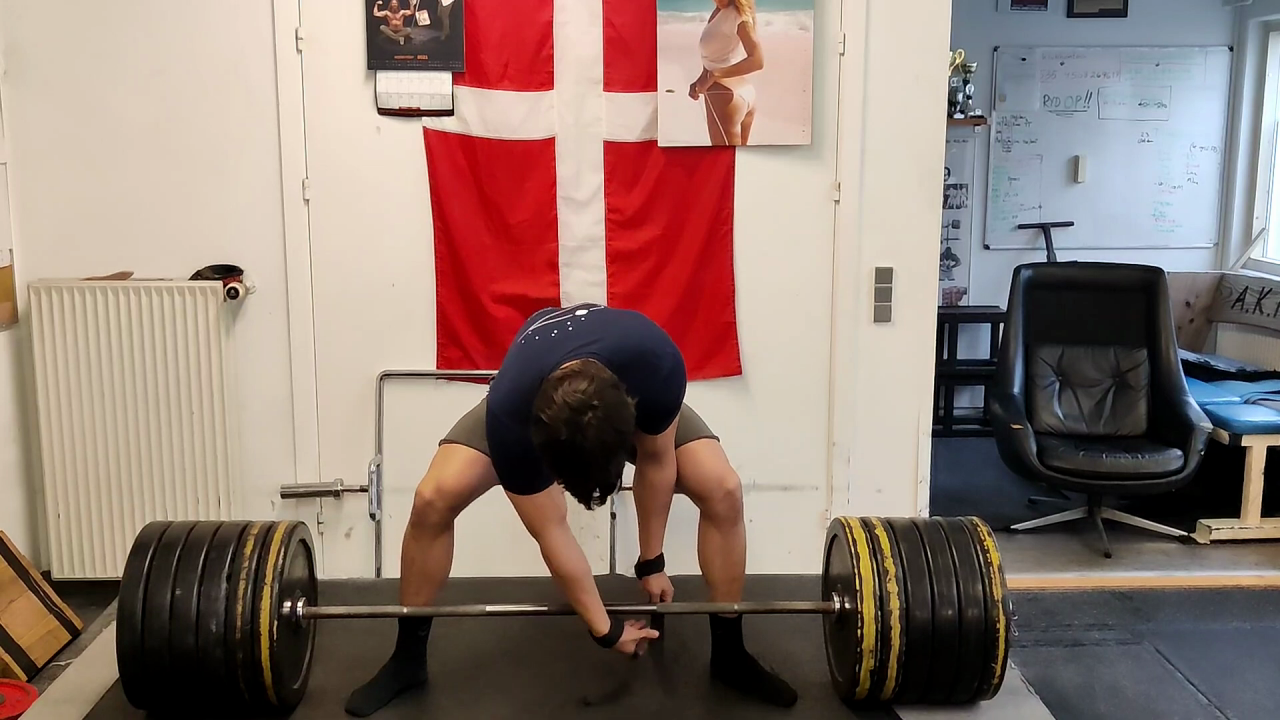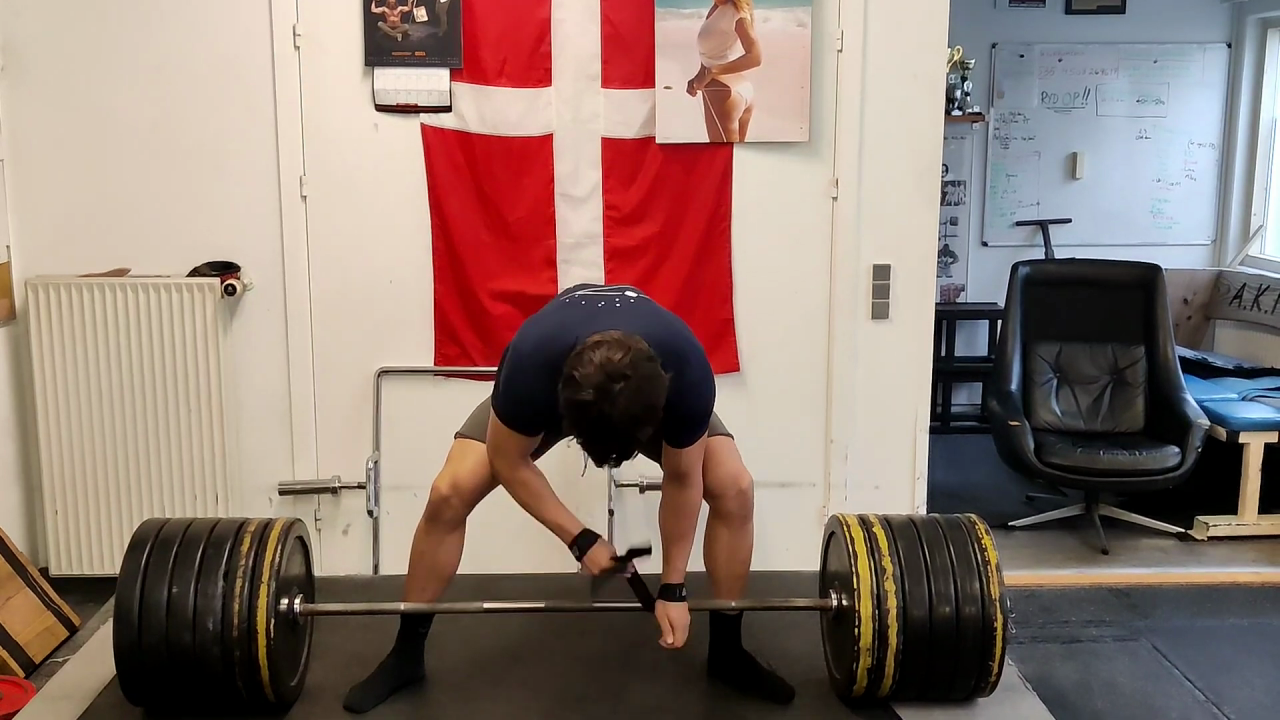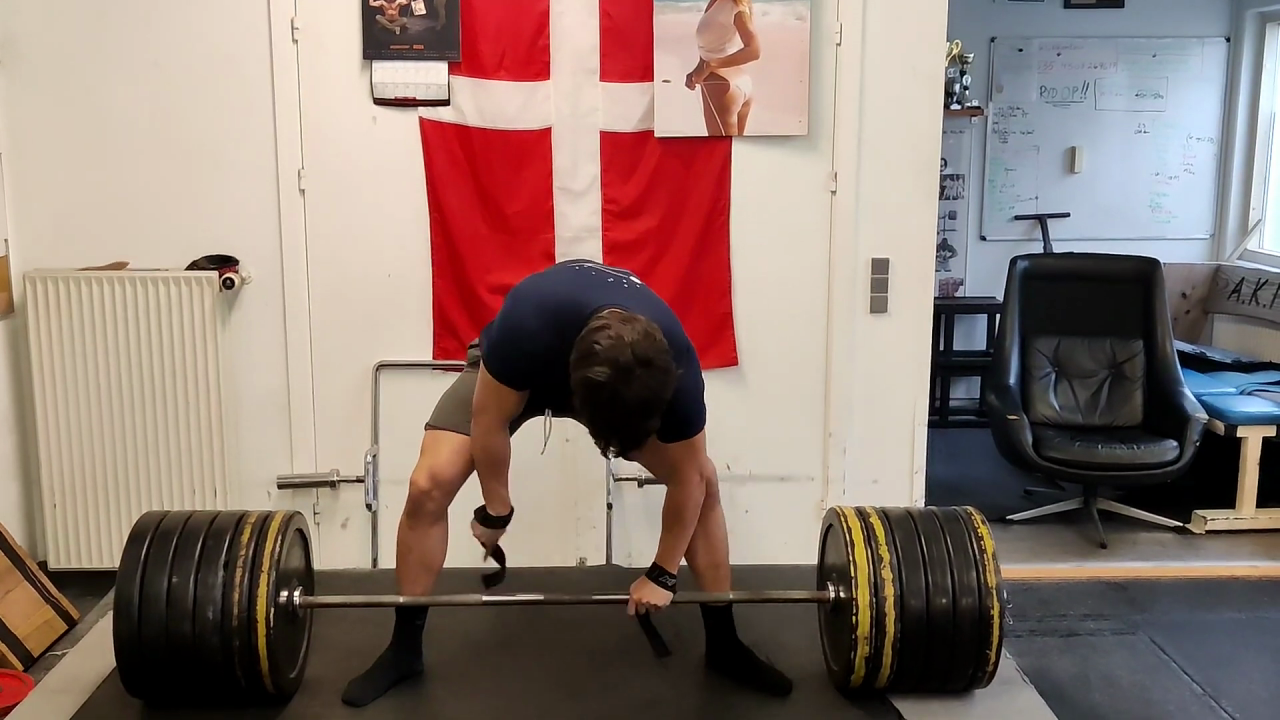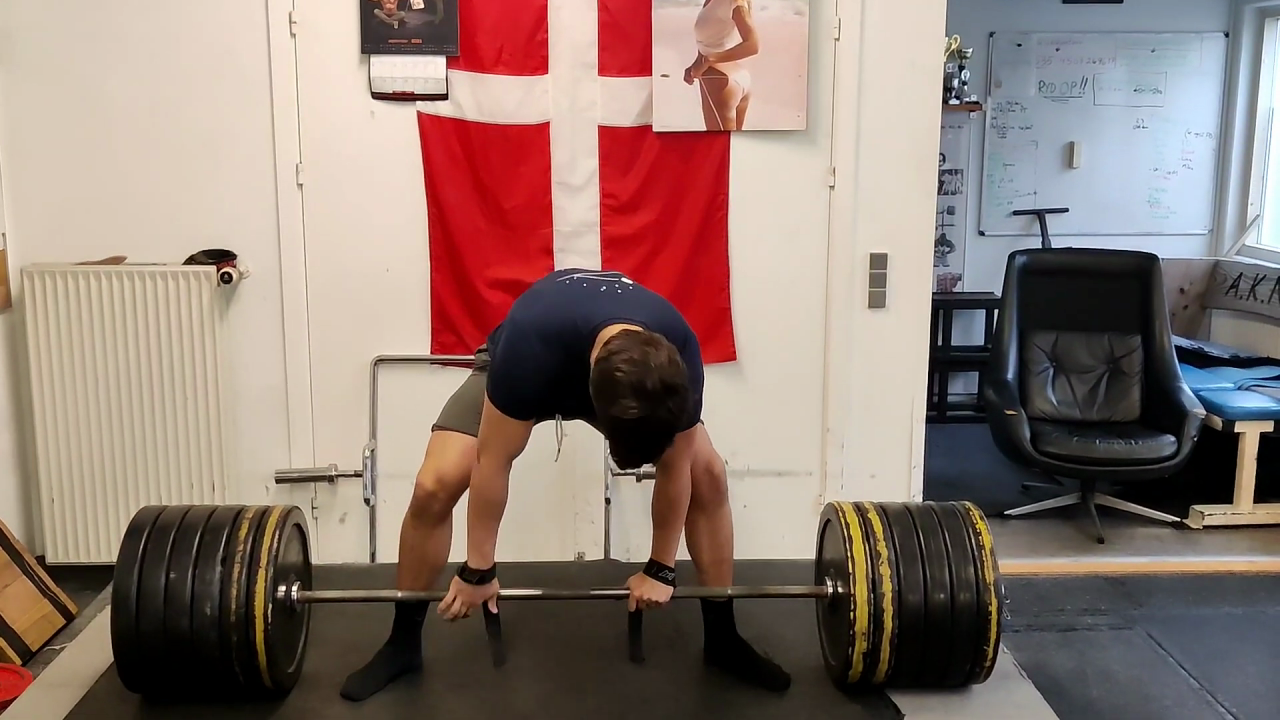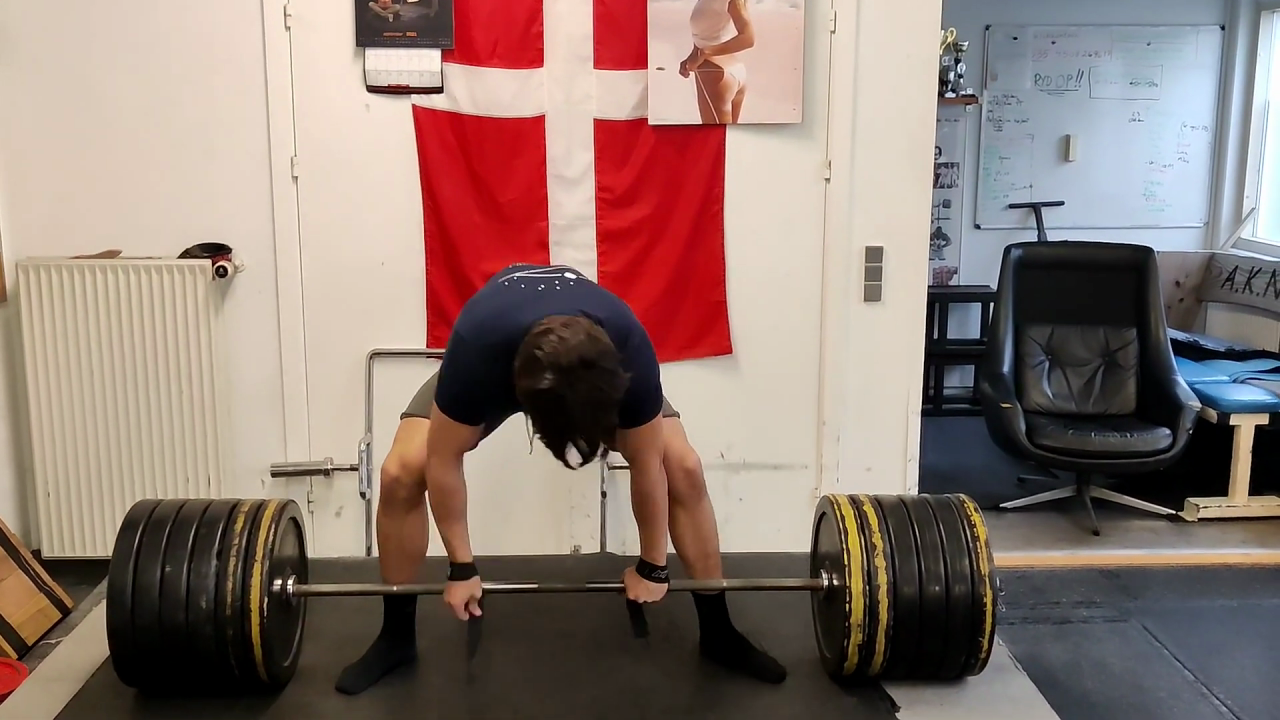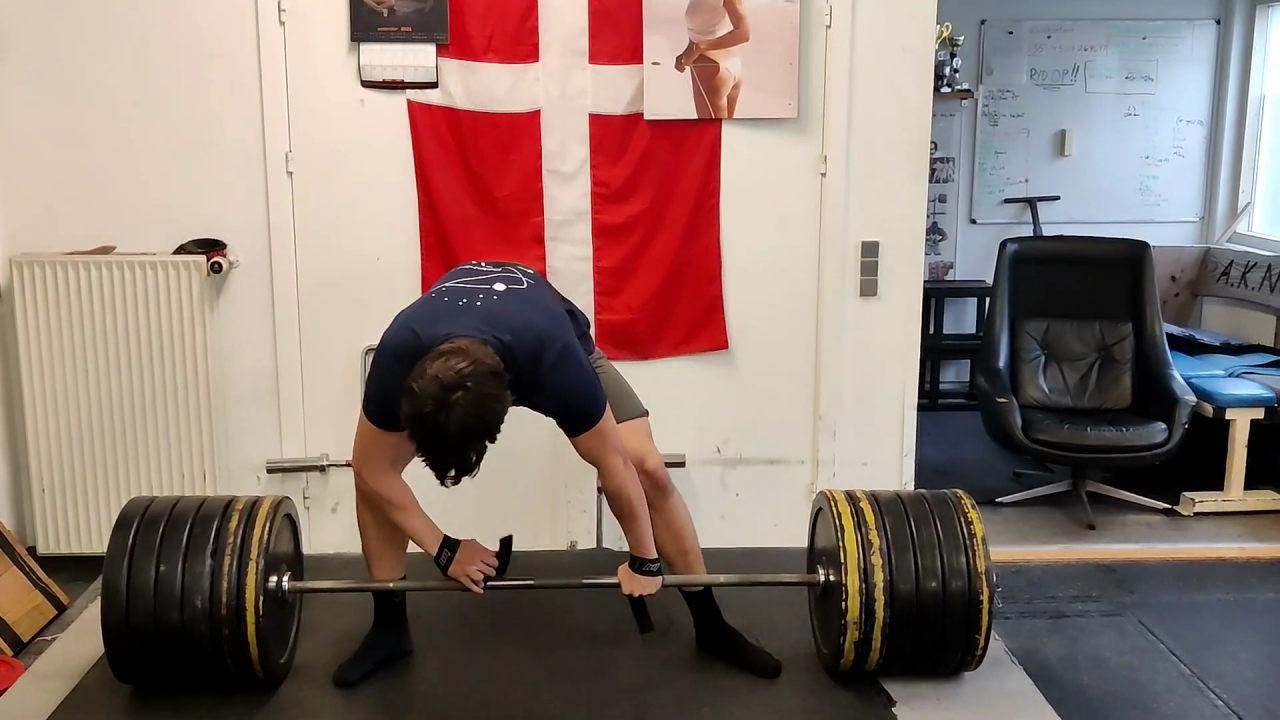
dt=0.7s
person 1, frame 1
left shoulder: (655, 362)
right shoulder: (509, 413)
left elbow: (656, 461)
right elbow: (553, 533)
left wrist: (650, 563)
right wrist: (605, 628)
left hip: (631, 398)
right hip: (531, 397)
left knee: (723, 491)
right knee: (433, 499)
left ankle: (729, 655)
right ankle: (408, 657)
person 1, frame 2
left shoulder: (686, 369)
right shoulder: (532, 361)
left elbow: (684, 480)
right elbow: (509, 463)
left wrist: (673, 589)
right wrist: (581, 540)
left hip: (652, 388)
right hip: (552, 386)
left knee: (734, 489)
right knee: (449, 494)
left ankle: (726, 651)
right ankle: (407, 653)
person 1, frame 3
left shoulder: (673, 366)
right shoulder: (529, 320)
left elbow: (688, 479)
right elbow: (488, 424)
left wrist: (662, 574)
right wrist: (496, 512)
right hip: (509, 374)
left knee: (704, 478)
right knee: (429, 485)
left ankle: (723, 643)
right ankle: (405, 646)
person 1, frame 4
left shoulder: (678, 357)
right shoulder: (531, 346)
left elbow: (676, 469)
right elbow: (493, 464)
left wrist: (660, 568)
right wrist: (478, 570)
right hip: (516, 363)
left knee: (707, 473)
right knee: (434, 486)
left ankle: (722, 639)
right ankle: (403, 642)
person 1, frame 5
left shoulder: (627, 350)
right shoulder: (478, 345)
left elbow: (647, 464)
right elbow: (443, 463)
left wrist: (652, 566)
right wrist: (462, 568)
left hip: (592, 359)
right hip: (485, 345)
left knee: (683, 467)
right knee: (401, 472)
left ankle: (718, 631)
right ankle: (396, 636)
person 1, frame 6
left shoulder: (553, 362)
right shoulder: (399, 358)
left elbow: (612, 463)
right elbow: (371, 468)
left wrist: (643, 559)
right wrist: (444, 549)
left hip: (544, 340)
left knee: (647, 466)
right knee: (374, 466)
left ankle: (711, 626)
right ankle: (388, 627)
